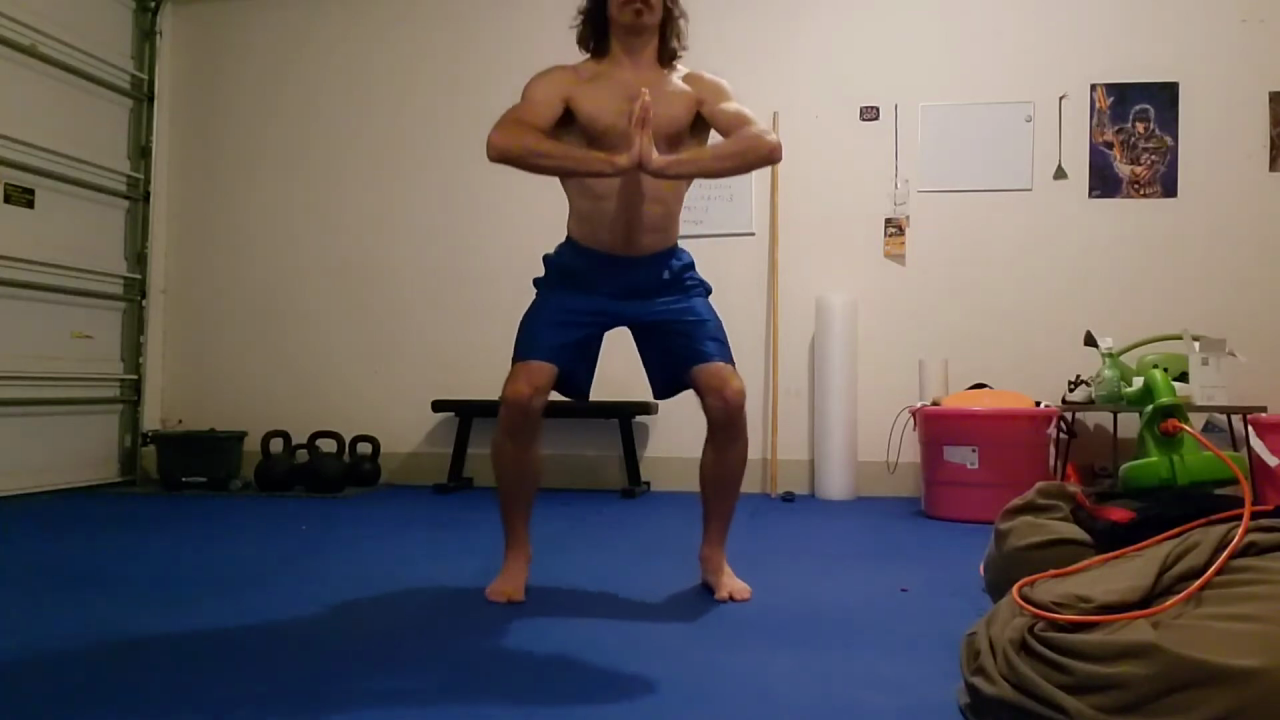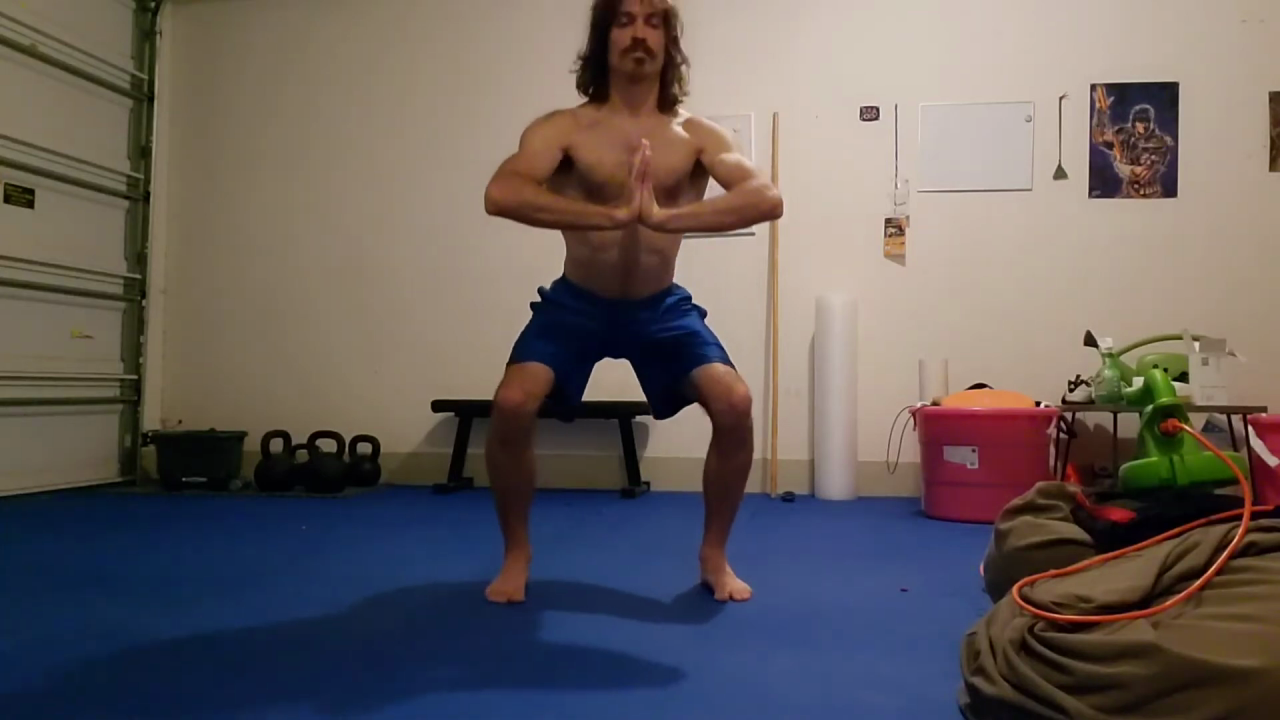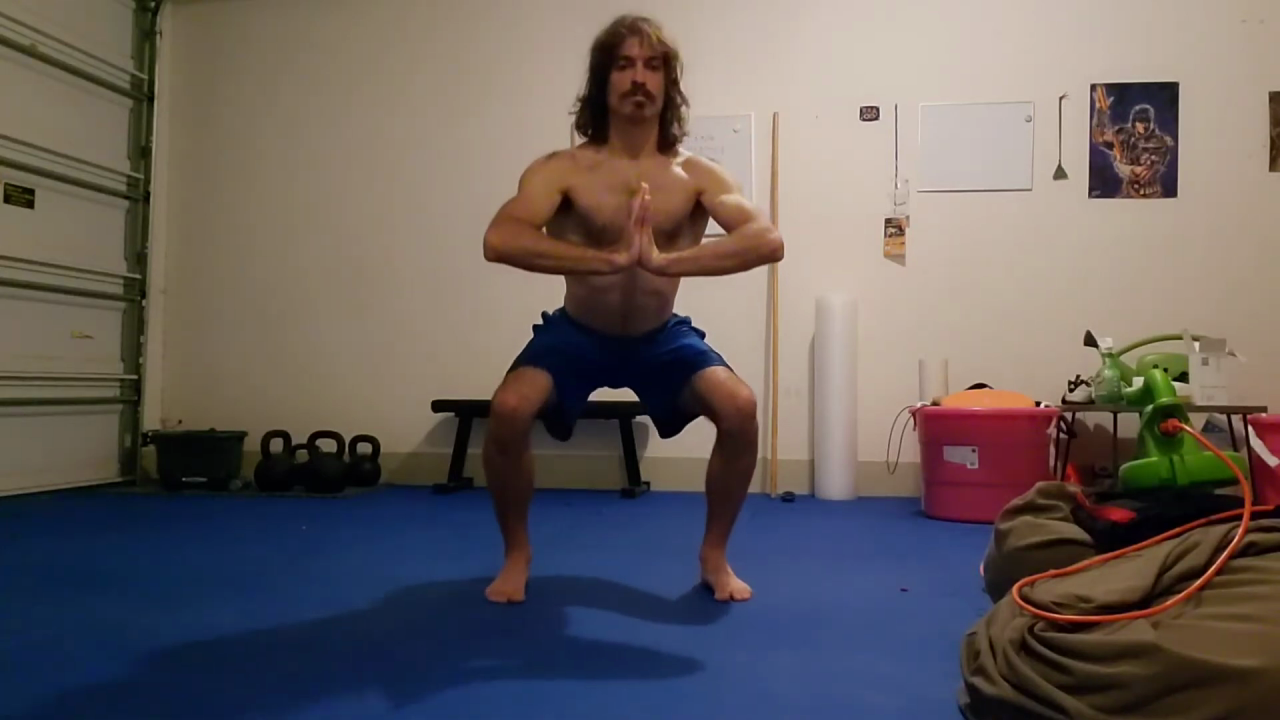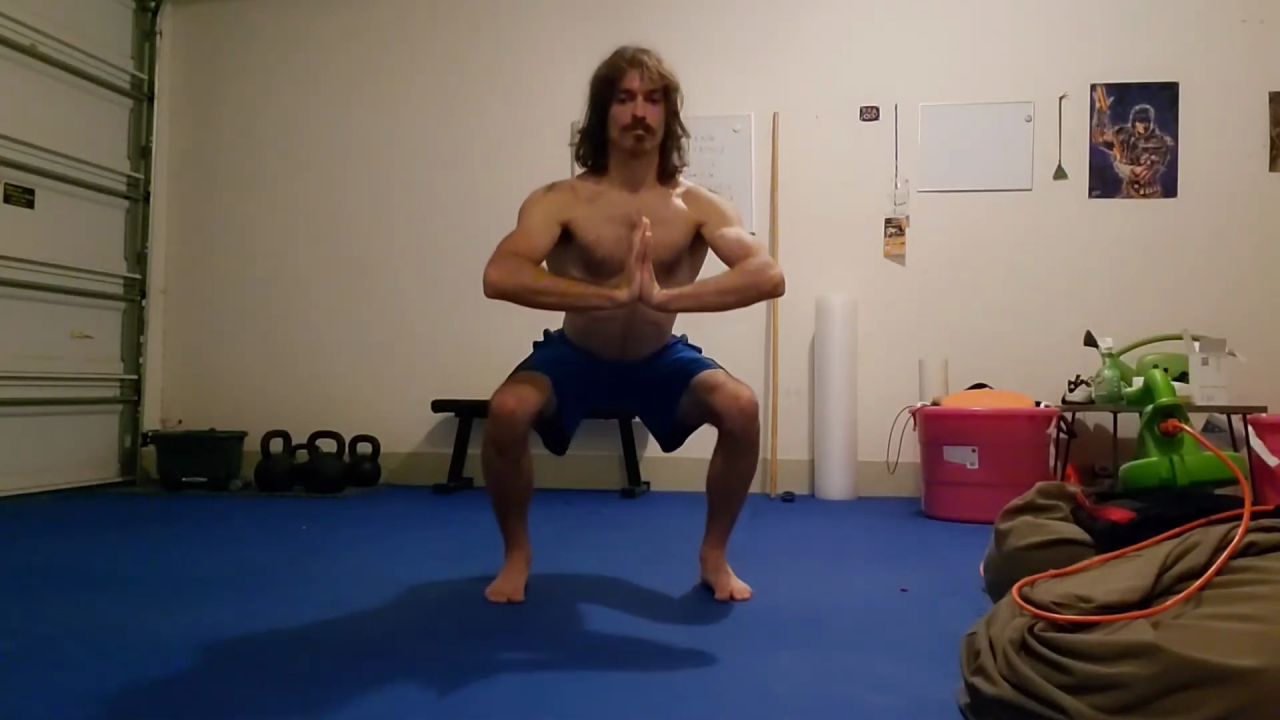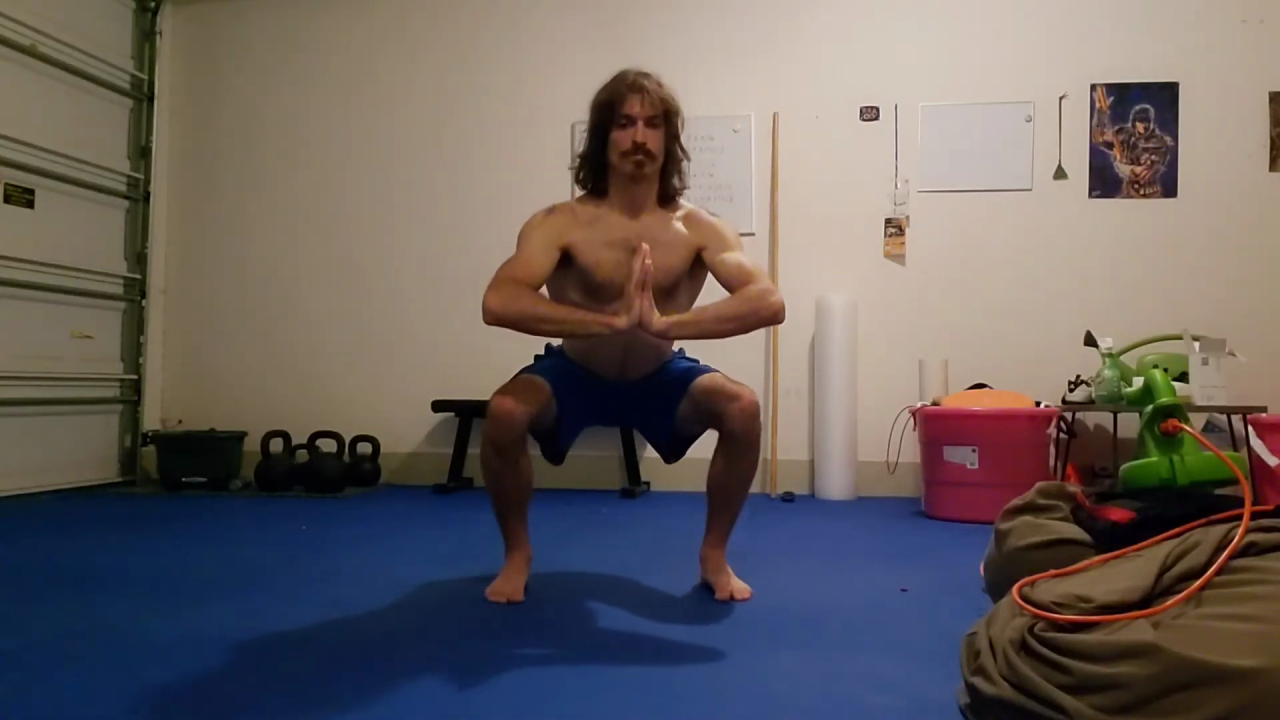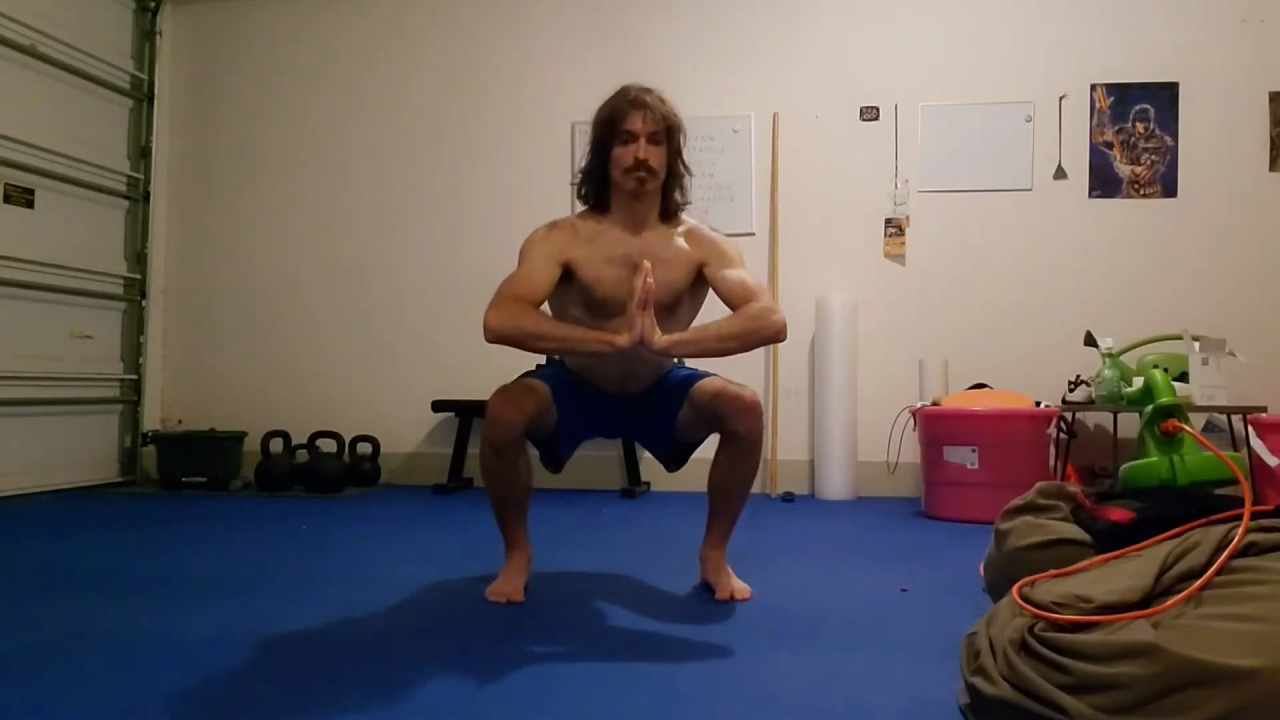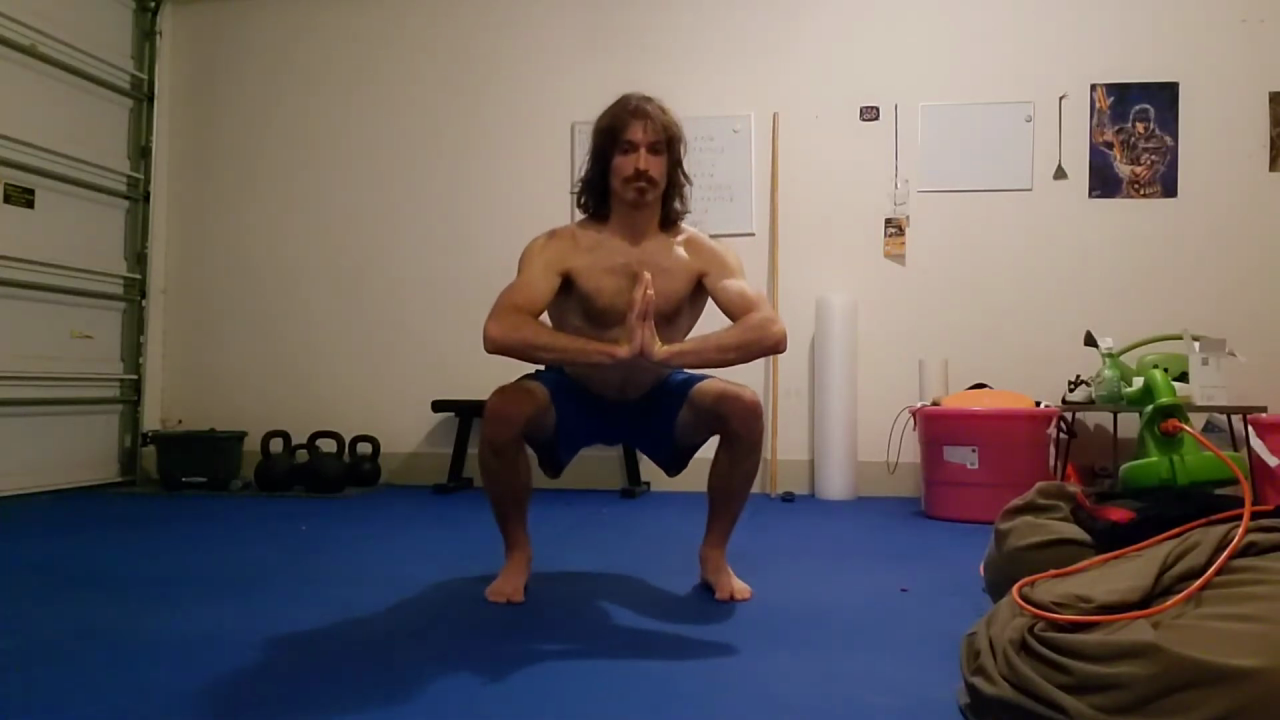
dt=0.5s
person 1, frame 1
left shoulder: (698, 88)
right shoulder: (564, 83)
left elbow: (766, 144)
right elbow: (502, 141)
left wrist: (666, 163)
right wrist: (615, 162)
left hip: (665, 276)
right hip: (580, 272)
left knee: (727, 398)
right knee: (521, 398)
left ankle: (714, 555)
right ankle: (517, 554)
person 1, frame 2
left shoulder: (697, 134)
right shoulder: (562, 128)
left elbow: (767, 198)
right elbow: (500, 195)
left wrist: (665, 216)
right wrist: (614, 214)
left hip: (661, 307)
right hip: (575, 305)
left knee: (734, 404)
right knee: (512, 405)
left ankle: (714, 554)
right ankle: (517, 553)
person 1, frame 3
left shoulder: (697, 175)
right shoulder: (561, 170)
left elbow: (768, 242)
right elbow: (499, 241)
left wrist: (665, 261)
right wrist: (612, 258)
left hip: (661, 336)
right hip: (575, 334)
left knee: (739, 408)
right knee: (509, 410)
left ankle: (714, 554)
right ankle: (517, 553)
person 1, frame 4
left shoulder: (698, 206)
right shoulder: (559, 200)
left elbow: (769, 276)
right elbow: (499, 277)
left wrist: (667, 297)
right wrist: (613, 294)
left hip: (659, 360)
right hip: (574, 356)
left knee: (740, 409)
right knee: (507, 411)
left ankle: (714, 554)
right ankle: (517, 553)
person 1, frame 5
left shoulder: (699, 229)
right shoulder: (559, 224)
left elbow: (769, 303)
right elbow: (498, 304)
left wrist: (664, 324)
right wrist: (613, 321)
left hip: (659, 376)
right hip: (575, 374)
left knee: (741, 408)
right knee: (505, 412)
left ankle: (714, 554)
right ankle: (517, 553)
person 1, frame 6
left shoulder: (701, 244)
right shoulder: (561, 239)
left elbow: (771, 321)
right elbow: (499, 321)
left wrist: (666, 341)
right wrist: (615, 339)
left hip: (660, 389)
right hip: (575, 386)
left knee: (743, 410)
right knee: (505, 413)
left ankle: (714, 554)
right ankle: (517, 553)
person 1, frame 7
left shoulder: (701, 253)
right shoulder: (559, 248)
left elbow: (771, 331)
right elbow: (499, 332)
left wrist: (664, 351)
right wrist: (614, 349)
left hip: (659, 397)
right hip: (574, 395)
left knee: (744, 410)
right knee: (503, 412)
left ankle: (714, 554)
right ankle: (517, 553)
